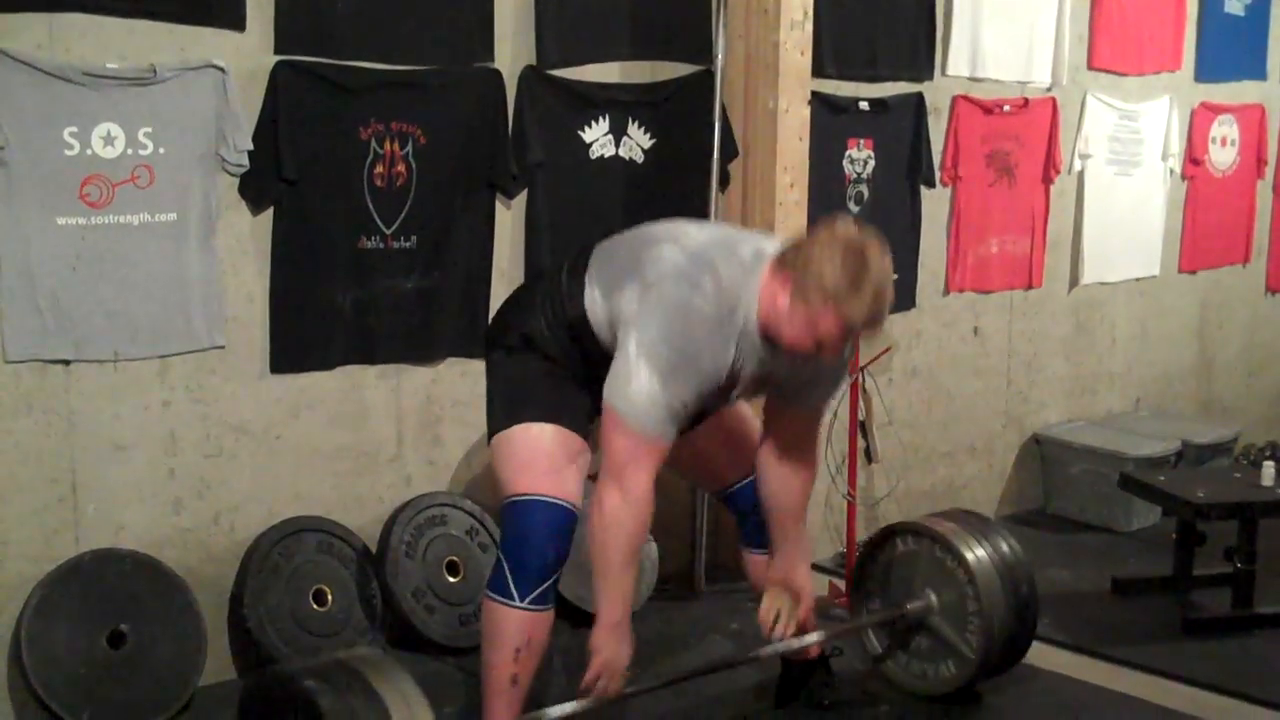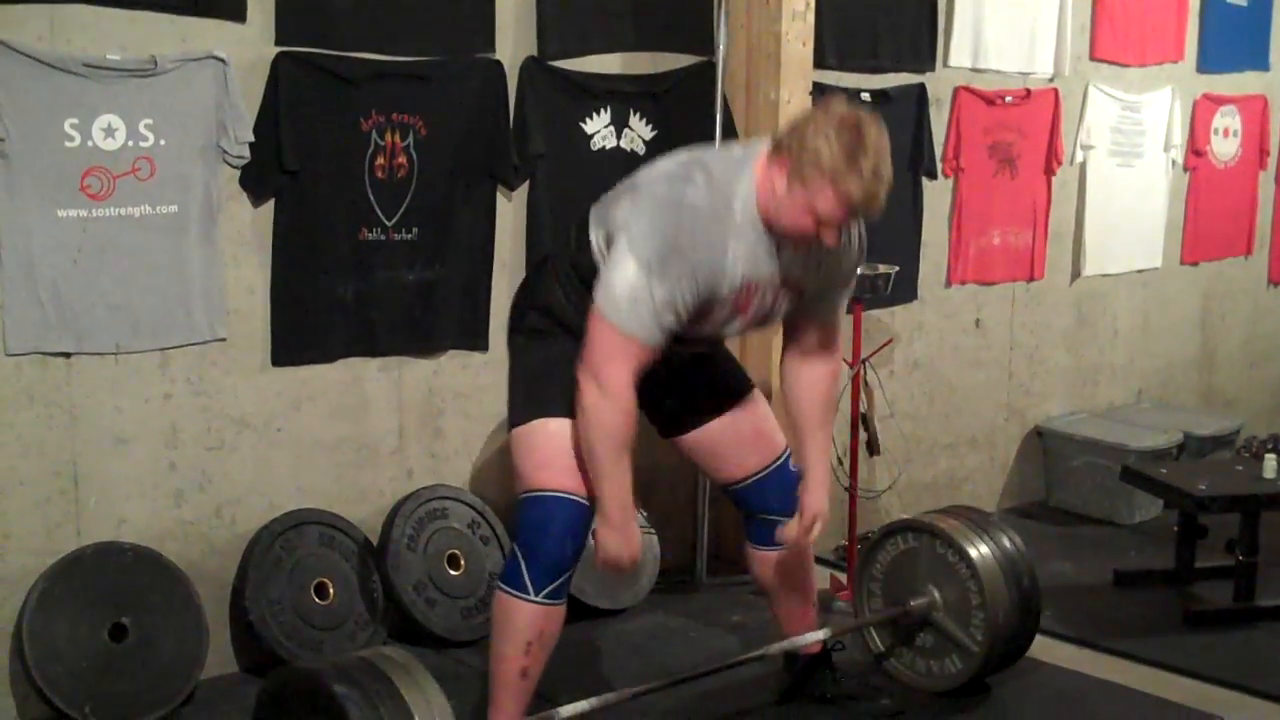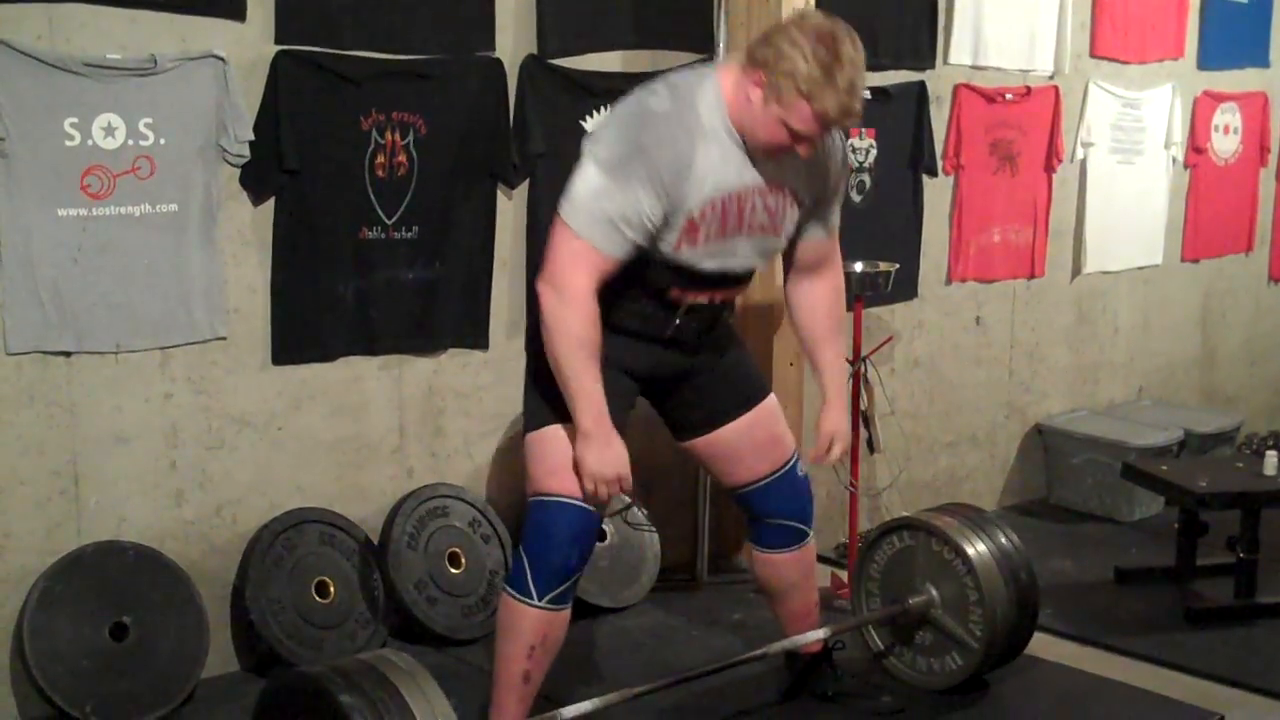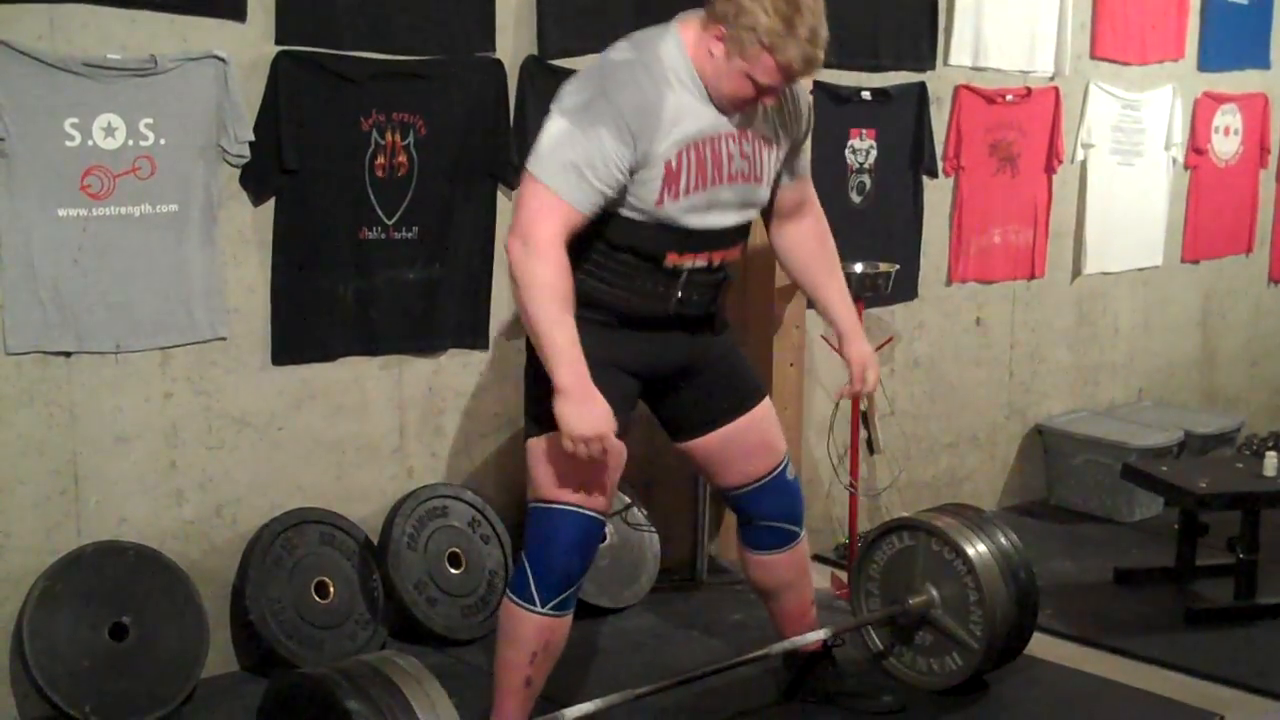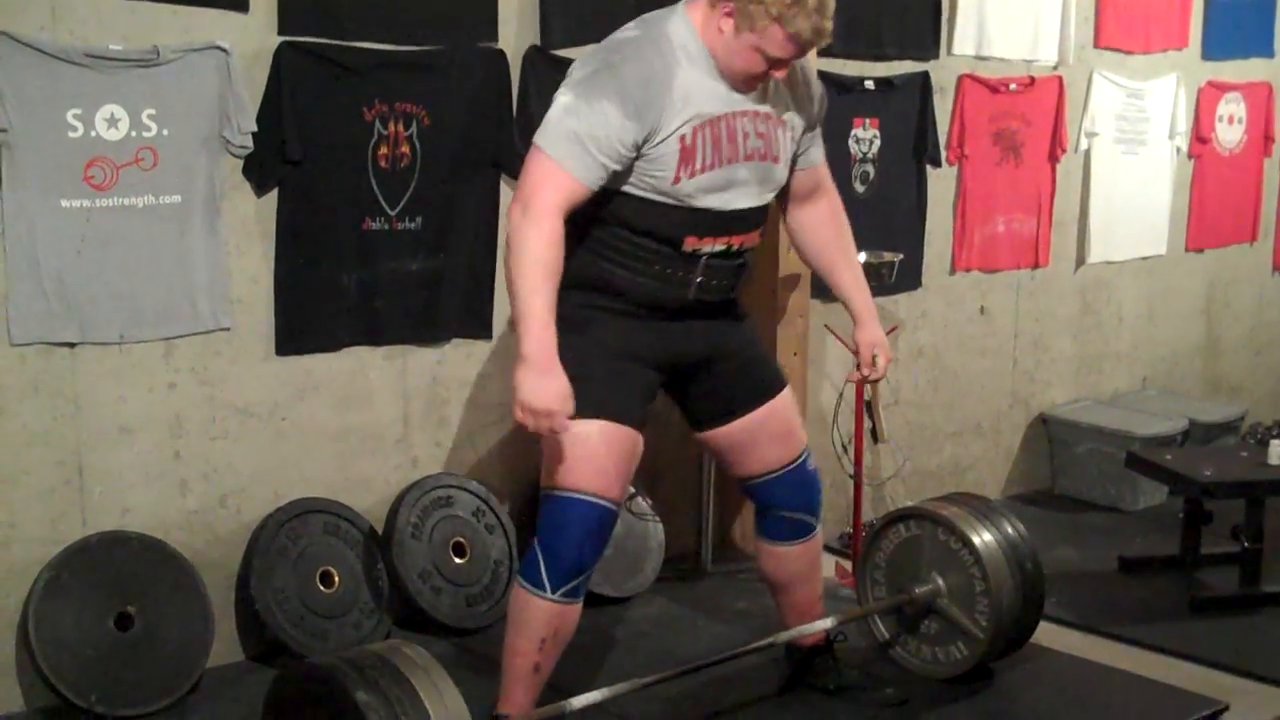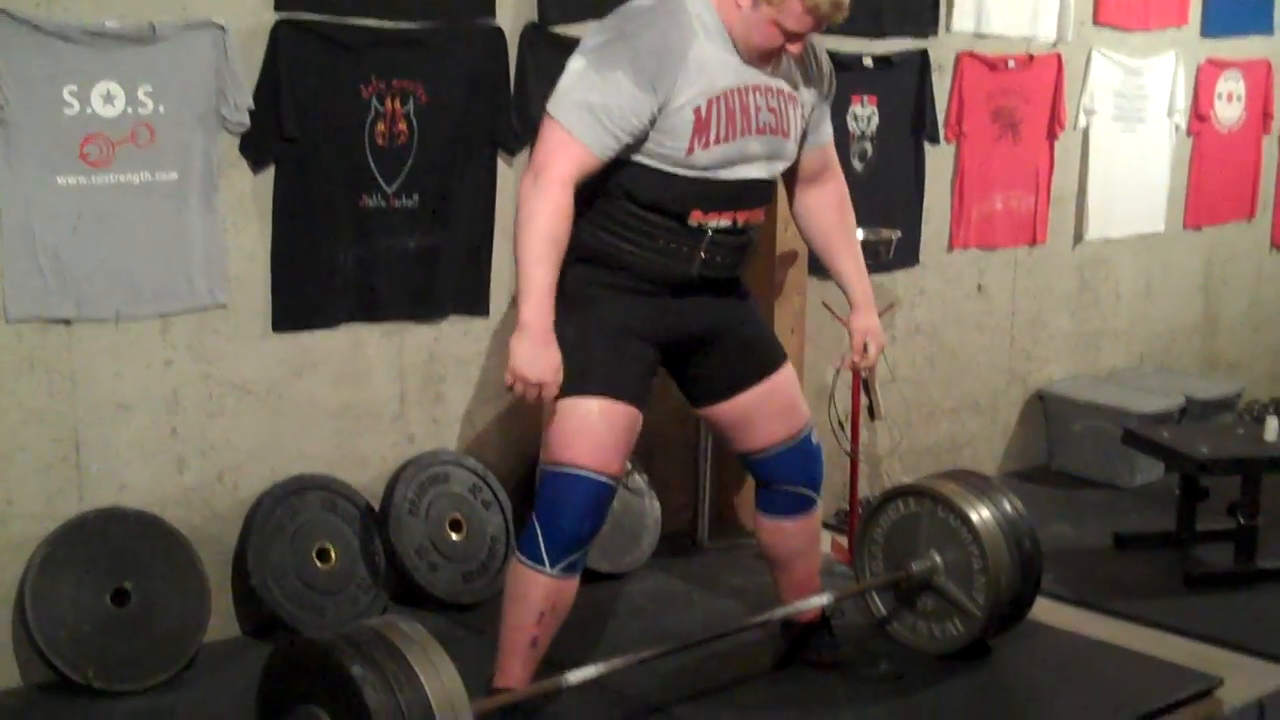
dt=0.2s
person 1, frame 1
left shoulder: (821, 322)
right shoulder: (688, 313)
left elbow: (790, 449)
right elbow: (625, 485)
left wrist: (793, 568)
right wrist: (613, 627)
right hip: (553, 348)
left knee: (764, 492)
right knee: (540, 529)
left ankle: (805, 672)
person 1, frame 2
left shoulder: (832, 235)
right shoulder: (684, 214)
left elbow: (813, 352)
right elbow: (606, 376)
left wrist: (818, 474)
right wrist: (617, 514)
left hip: (682, 343)
right hip: (567, 326)
left knee: (778, 491)
right knee: (556, 521)
left ankle: (811, 667)
person 1, frame 3
left shoulder: (817, 154)
right shoulder: (655, 134)
left elbow: (815, 271)
right elbow: (566, 285)
left wrist: (836, 392)
right wrist: (594, 431)
left hip: (699, 334)
right hip: (596, 330)
left knee: (782, 495)
right knee: (562, 530)
person 1, frame 4
left shoulder: (783, 103)
right shoulder: (620, 91)
left elbow: (796, 215)
right elbow: (534, 239)
left wrist: (849, 328)
right wrist: (572, 386)
left hip: (694, 328)
right hip: (594, 326)
left knee: (772, 497)
right knee: (564, 535)
person 1, frame 5
left shoulder: (795, 85)
right shoulder: (631, 69)
left elbow: (810, 199)
right elbow: (538, 208)
left wrist: (863, 311)
right wrist: (536, 357)
left hip: (714, 317)
right hip: (608, 315)
left knee: (791, 486)
right knee: (575, 525)
left ankle: (813, 659)
person 1, frame 6
left shoulder: (805, 63)
left elbow: (818, 182)
right elbow: (550, 176)
left wrist: (860, 296)
right wrist: (534, 326)
left hip: (715, 294)
right hip: (612, 291)
left knee: (793, 458)
right knee: (575, 495)
left ankle: (810, 636)
right ankle: (504, 701)
